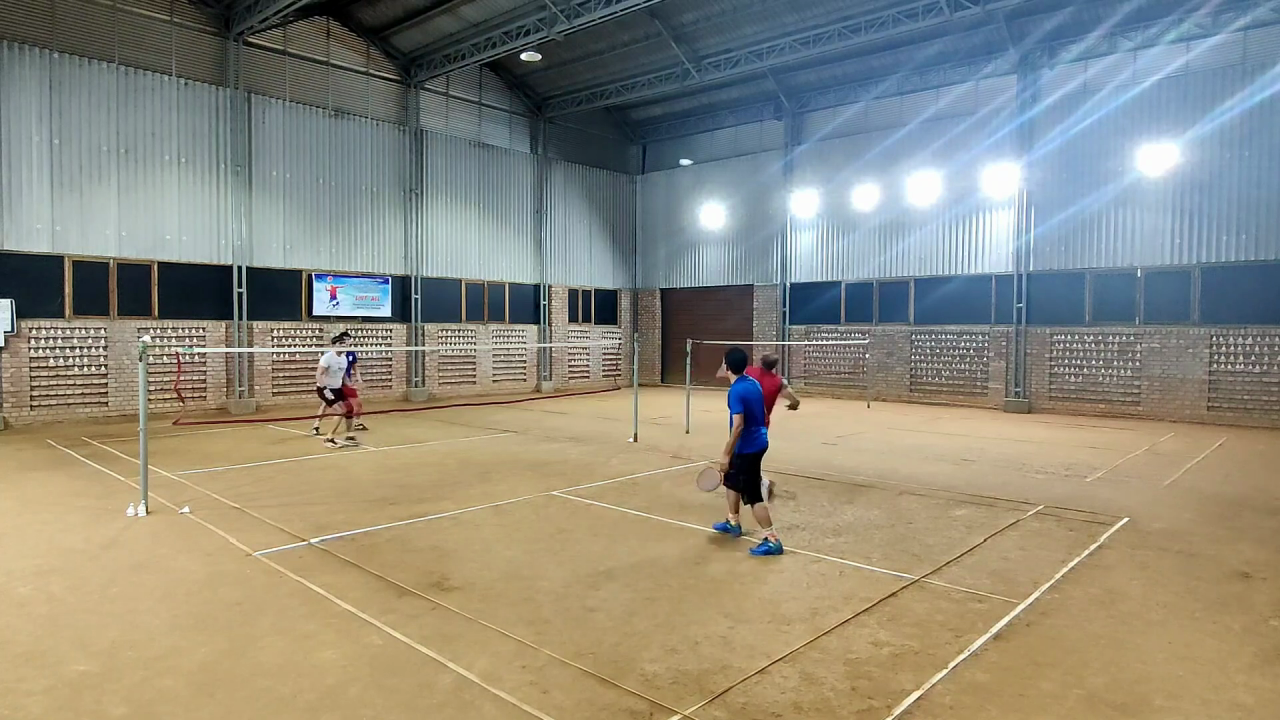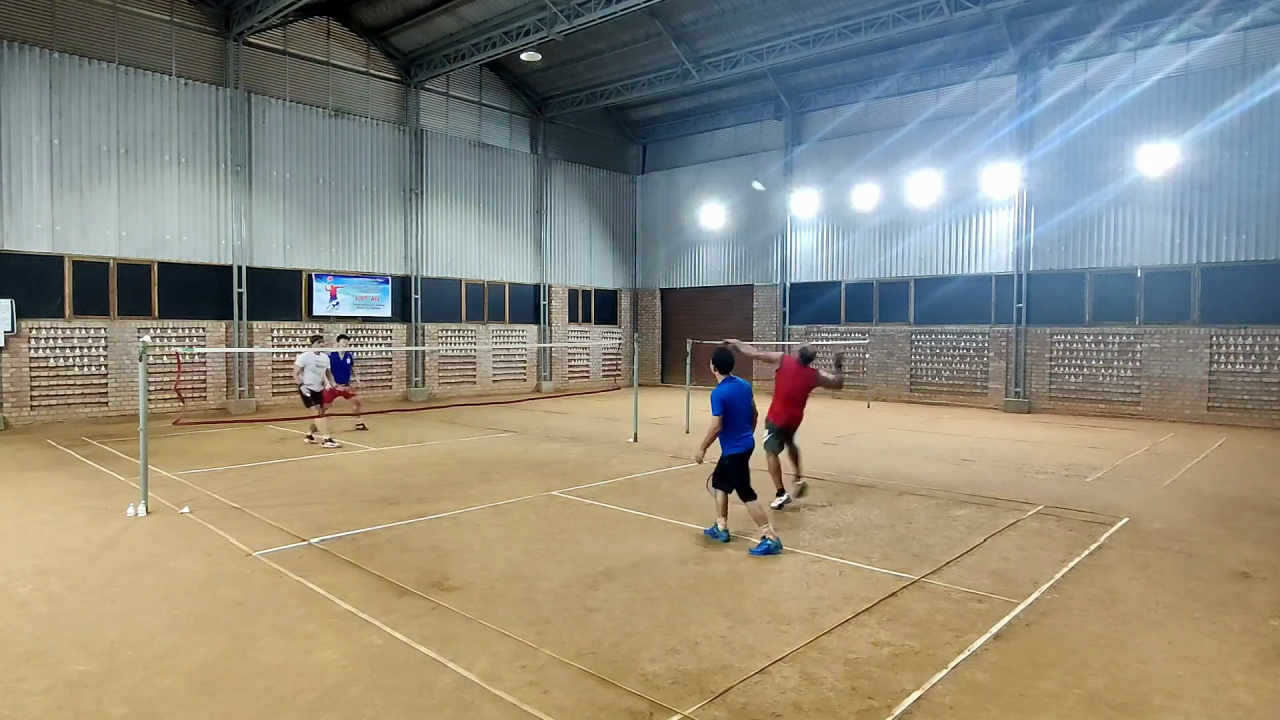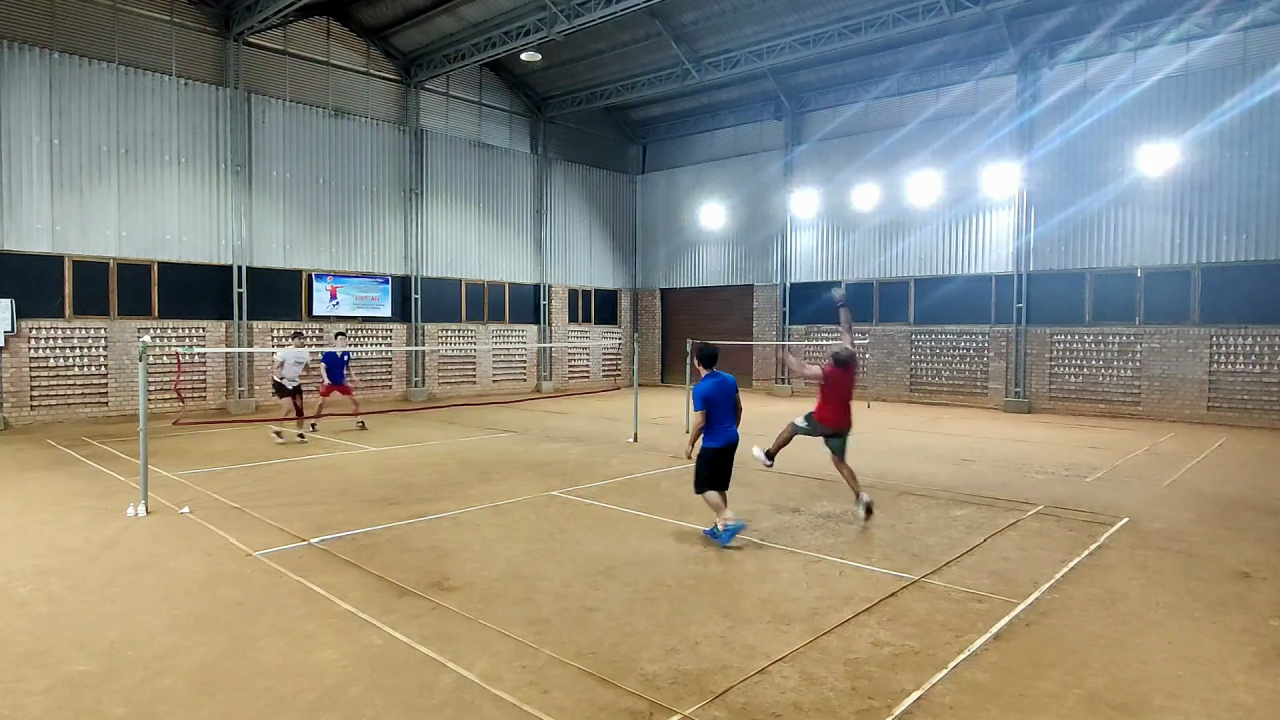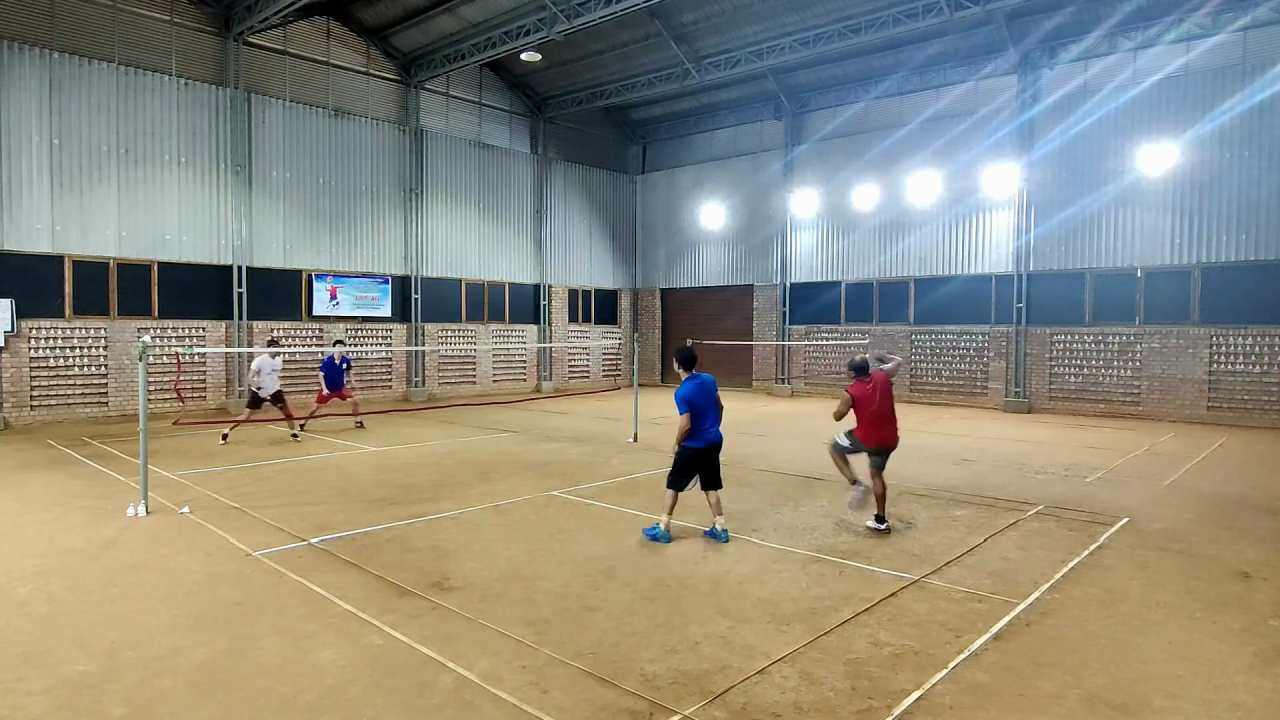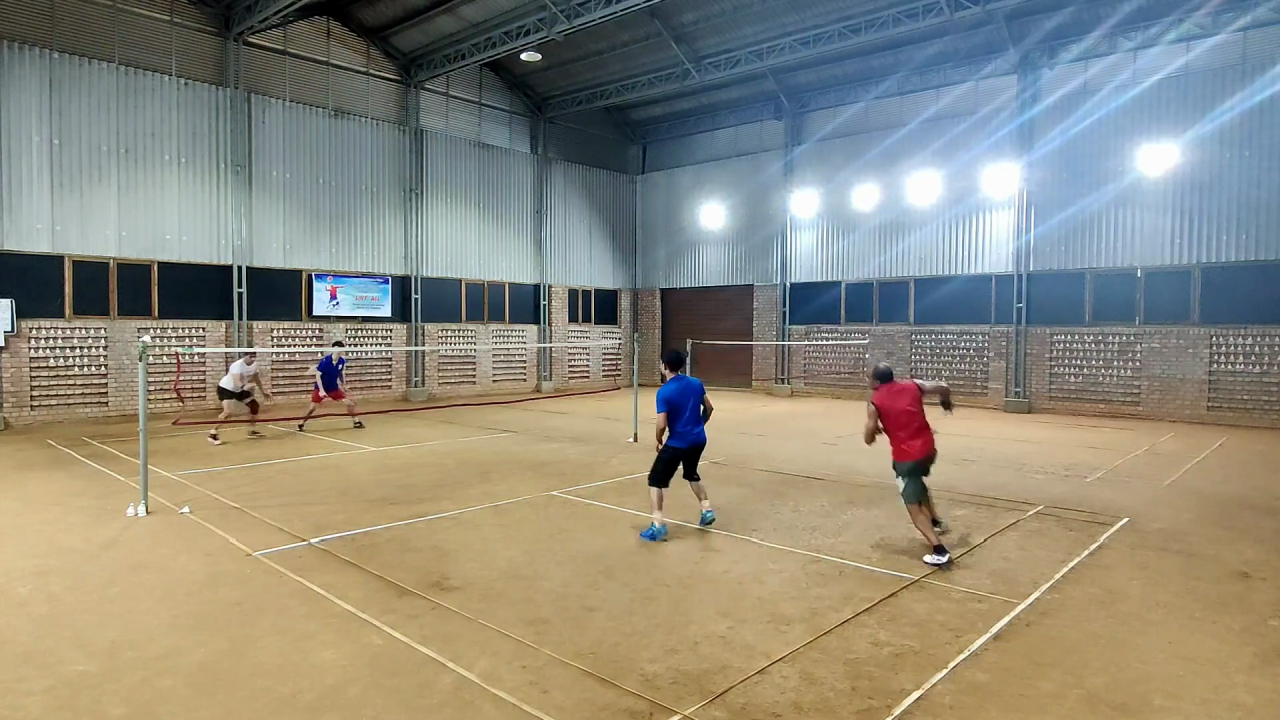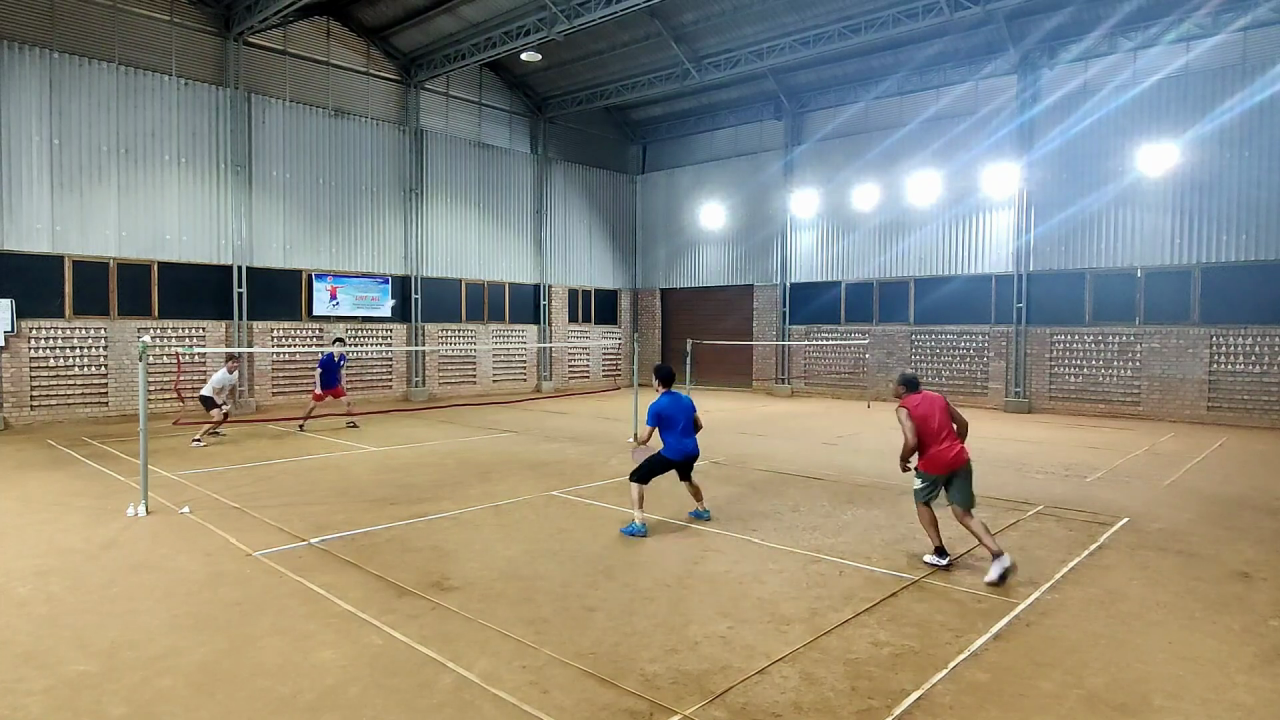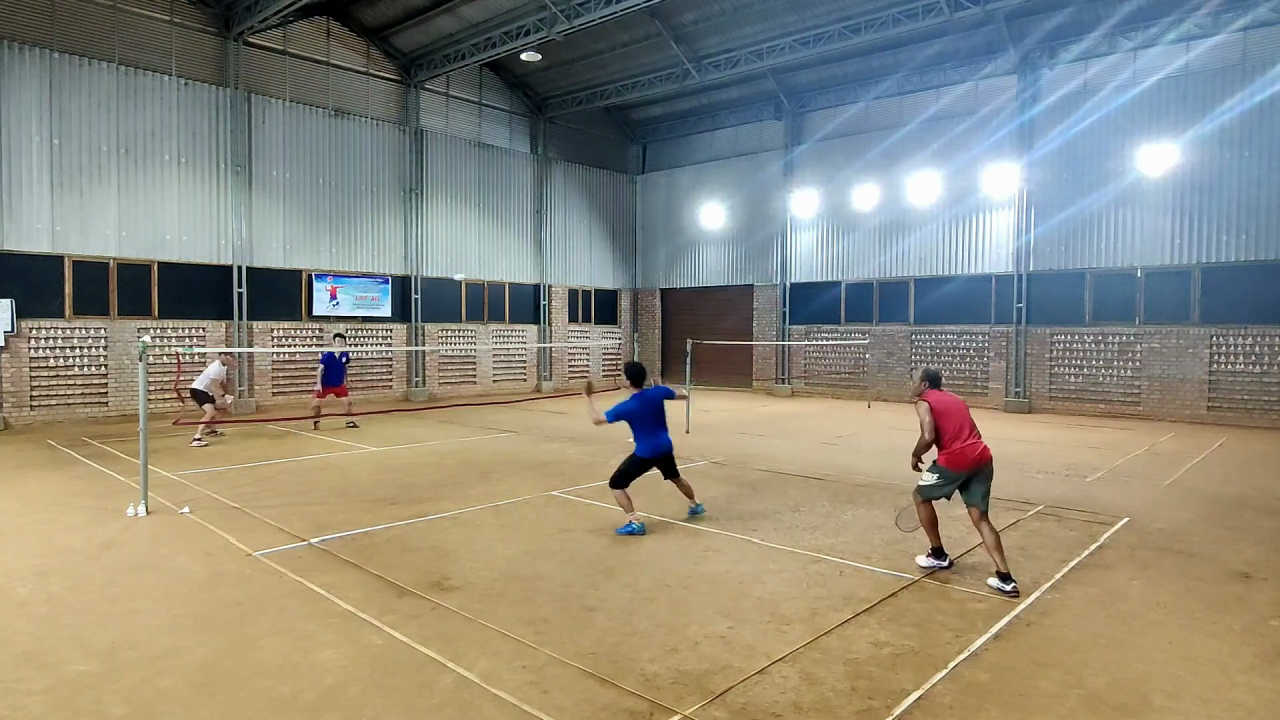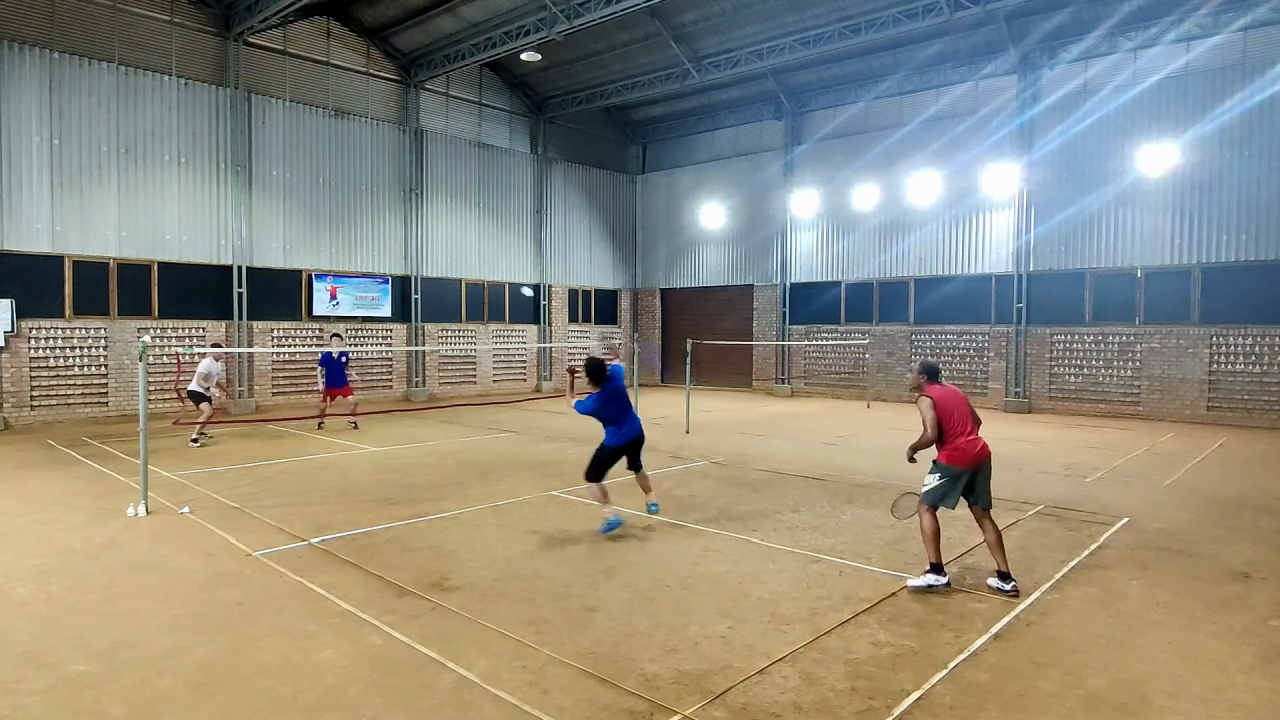
dt=0.2s
person 1, frame 1
left shoulder: (748, 372)
right shoulder: (779, 382)
left elbow: (721, 374)
right elbow: (795, 403)
left wrist: (723, 368)
right wrist: (791, 406)
left ankle: (761, 482)
person 1, frame 2
left shoulder: (784, 360)
right shoulder: (815, 375)
left elbow: (751, 353)
right elbow: (838, 384)
left wrist: (736, 343)
right wrist: (838, 365)
left hip: (777, 417)
right hip: (796, 418)
left knee: (772, 453)
right knee: (791, 445)
left ankle: (781, 494)
right ankle: (799, 479)
person 1, frame 3
left shoulder: (825, 373)
right shoulder: (851, 363)
left elbow: (798, 370)
right elbow: (847, 333)
left wrist: (786, 356)
right wrist: (842, 306)
left hip: (823, 420)
right hip: (843, 422)
left knee: (791, 429)
right knee: (839, 462)
left ankle: (769, 456)
right ankle: (860, 497)
person 1, frame 4
left shoulder: (851, 392)
right shoulder: (881, 375)
left elbow: (838, 416)
right elbow: (897, 361)
left wrist: (838, 409)
right wrist: (883, 356)
left hip: (867, 437)
right hip: (890, 439)
left knee: (835, 449)
right knee: (876, 474)
left ankle: (855, 484)
right ankle: (881, 520)
person 1, frame 5
left shoulder: (875, 403)
right shoulder: (912, 386)
left elbow: (869, 438)
right elbow: (943, 387)
left wrist: (877, 430)
right wrist: (946, 402)
left hip: (906, 456)
right hip: (928, 449)
left knee: (914, 505)
right knee: (915, 484)
left ankle: (939, 551)
right ankle: (935, 522)
person 1, frame 6
left shoulder: (903, 408)
right shoulder: (937, 397)
left elbow: (911, 442)
right elbow: (962, 423)
left wrist: (903, 459)
left hip: (933, 463)
right hip: (959, 458)
left knee: (922, 503)
right knee: (964, 514)
left ankle: (940, 553)
right ankle: (999, 557)
person 1, frame 7
left shoulder: (924, 402)
right shoulder: (955, 399)
left elbow: (928, 437)
left wrist: (915, 455)
left hip: (954, 461)
right hip: (982, 458)
left knee: (921, 497)
right knee: (980, 519)
left ankle: (938, 555)
right ankle: (1006, 579)
person 1, frame 8
left shoulder: (925, 398)
right shoulder: (954, 391)
left elbow: (930, 435)
right elbow: (977, 422)
left wrist: (912, 449)
left hip: (954, 459)
right hip: (980, 454)
left knee: (926, 509)
right knee: (983, 515)
left ankle: (936, 572)
right ankle: (1005, 579)
person 2, frame 1
left shoulder: (736, 391)
right shoulder: (753, 383)
left elbow: (738, 426)
right elbow: (763, 414)
left wrist: (726, 455)
left hip: (748, 448)
right hip: (757, 442)
left knee: (752, 495)
right knee: (731, 480)
left ankle: (772, 541)
right ankle: (732, 523)
person 2, frame 2
left shoulder: (719, 393)
right shoulder: (744, 385)
left elbow: (716, 427)
right elbow: (754, 413)
left wrist: (702, 449)
left hip: (734, 449)
right hip: (744, 444)
left knee: (746, 494)
right knee: (719, 481)
left ankle: (770, 539)
right ankle: (721, 528)
person 2, frame 3
left shoulder: (701, 389)
right shoulder: (729, 380)
left elbow: (700, 422)
right elbow: (738, 408)
left wrist: (690, 444)
left hip: (714, 443)
right hip: (732, 439)
left knee: (703, 486)
right knee: (719, 485)
left ankle: (729, 521)
right ankle: (721, 527)
person 2, frame 4
left shoulder: (682, 392)
right shoulder: (709, 380)
left elbow: (685, 425)
right elbow: (720, 407)
left wrist: (677, 444)
left hip: (694, 445)
right hip: (714, 440)
left knee: (674, 484)
right knee: (711, 485)
left ankle: (663, 528)
right ankle: (720, 528)
person 2, frame 5
left shoulder: (664, 392)
right shoulder: (696, 383)
left elbow: (661, 424)
right elbow: (709, 408)
left wrist: (658, 440)
left hip: (677, 444)
right hip: (698, 440)
left knee: (656, 481)
right knee: (691, 475)
left ankle: (658, 526)
right ankle: (706, 509)
person 2, frame 6
left shoulder: (656, 407)
right shoulder: (686, 400)
left elbow: (646, 437)
right elbow: (699, 425)
left wrist: (637, 443)
left hip: (671, 454)
right hip: (692, 452)
left knee: (636, 479)
right knee: (686, 478)
left ankle: (639, 523)
right ankle: (702, 509)
person 2, frame 7
left shoulder: (625, 407)
right shoulder: (658, 392)
left elbow: (597, 420)
right elbow: (683, 395)
left wrist: (588, 397)
right wrist: (665, 390)
left hip: (644, 454)
right hip: (665, 448)
left knee: (616, 485)
right knee: (675, 477)
left ankle: (635, 523)
right ankle: (695, 505)
person 2, frame 8
left shoulder: (589, 404)
right shoulder: (615, 379)
left elbow: (570, 400)
right elbow: (617, 362)
left wrist: (570, 378)
right wrist: (615, 357)
left hip: (615, 442)
right hip: (636, 434)
left knee: (592, 477)
right knee: (636, 468)
left ankle: (611, 516)
right ankle: (652, 502)
